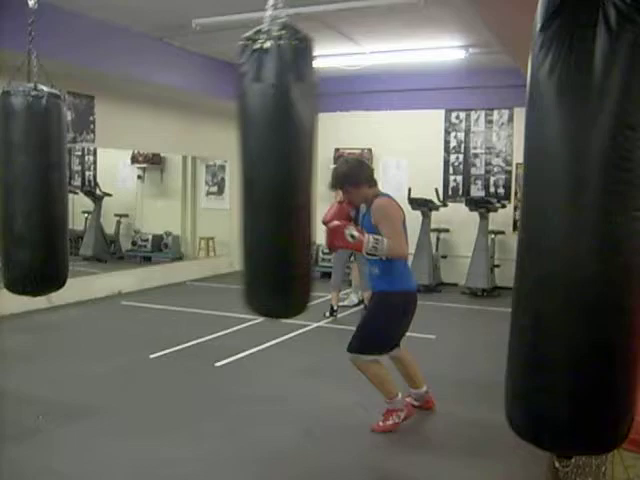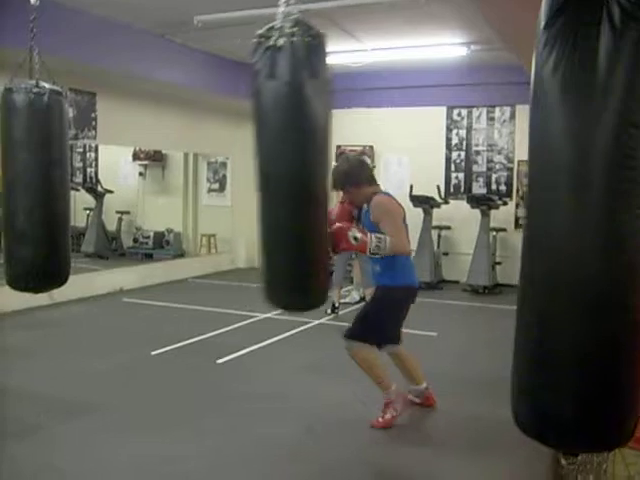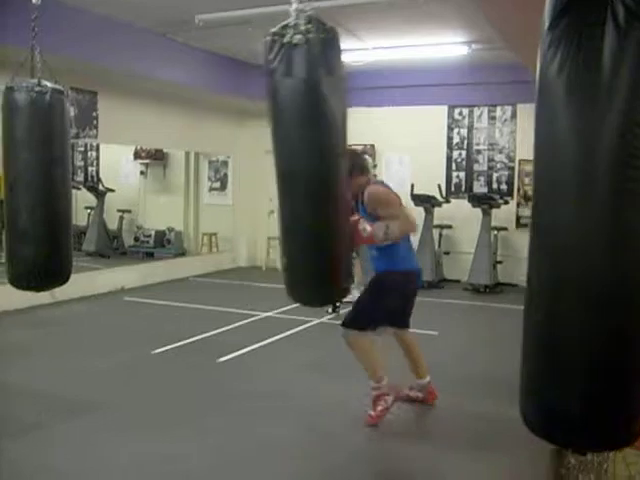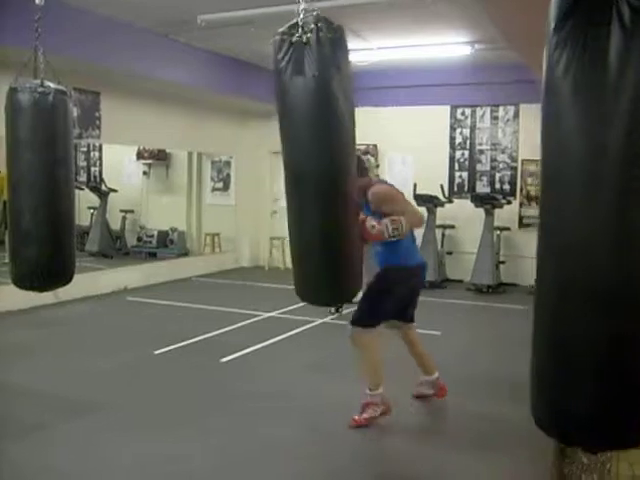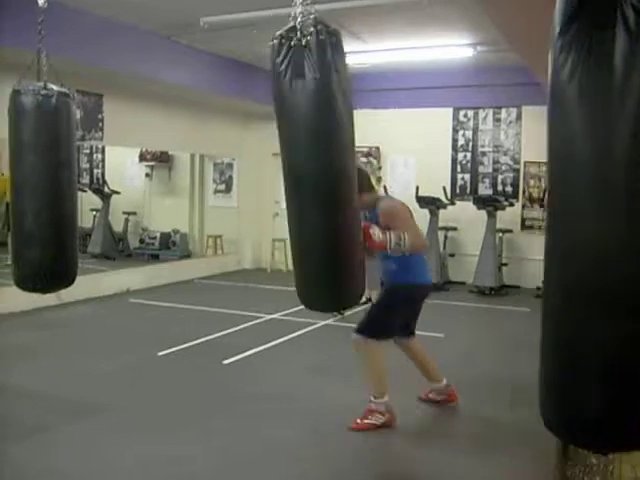
dt=0.1s
person 1, frame 1
left shoulder: (383, 206)
right shoulder: (370, 207)
left elbow: (400, 251)
right elbow: (373, 245)
left wrist: (358, 240)
right wrist: (343, 233)
left hip: (394, 293)
right hip: (390, 290)
left knee: (360, 353)
right knee: (389, 347)
left ankle: (398, 406)
right ankle: (421, 395)
person 1, frame 2
left shoulder: (382, 203)
right shoulder: (370, 206)
left elbow: (403, 247)
right elbow: (376, 243)
left wrist: (361, 240)
right wrist: (347, 238)
left hip: (396, 288)
right hip: (393, 285)
left knee: (355, 343)
right knee: (388, 343)
left ankle: (393, 398)
right ankle: (422, 392)
person 1, frame 3
left shoulder: (374, 193)
right shoulder: (367, 193)
left elbow: (409, 226)
left wrist: (370, 232)
right wrist: (353, 229)
left hip: (394, 273)
right hip: (405, 271)
left knee: (353, 330)
right knee: (400, 329)
left ankle: (382, 391)
right ankle: (423, 387)
person 1, frame 4
left shoulder: (378, 192)
right shoulder: (369, 193)
left elbow: (417, 219)
left wrist: (378, 228)
left hip: (399, 269)
right hip: (409, 267)
left knee: (360, 328)
right knee: (403, 325)
left ankle: (376, 401)
right ankle: (433, 382)
person 1, frame 5
left shoulder: (388, 208)
right shoulder: (371, 211)
left elbow: (419, 242)
right elbow: (372, 248)
left wrist: (382, 240)
right wrist: (363, 240)
left hip: (408, 284)
right hip: (400, 283)
left knee: (364, 340)
right knee: (404, 338)
left ankle: (380, 409)
right ankle: (442, 388)
